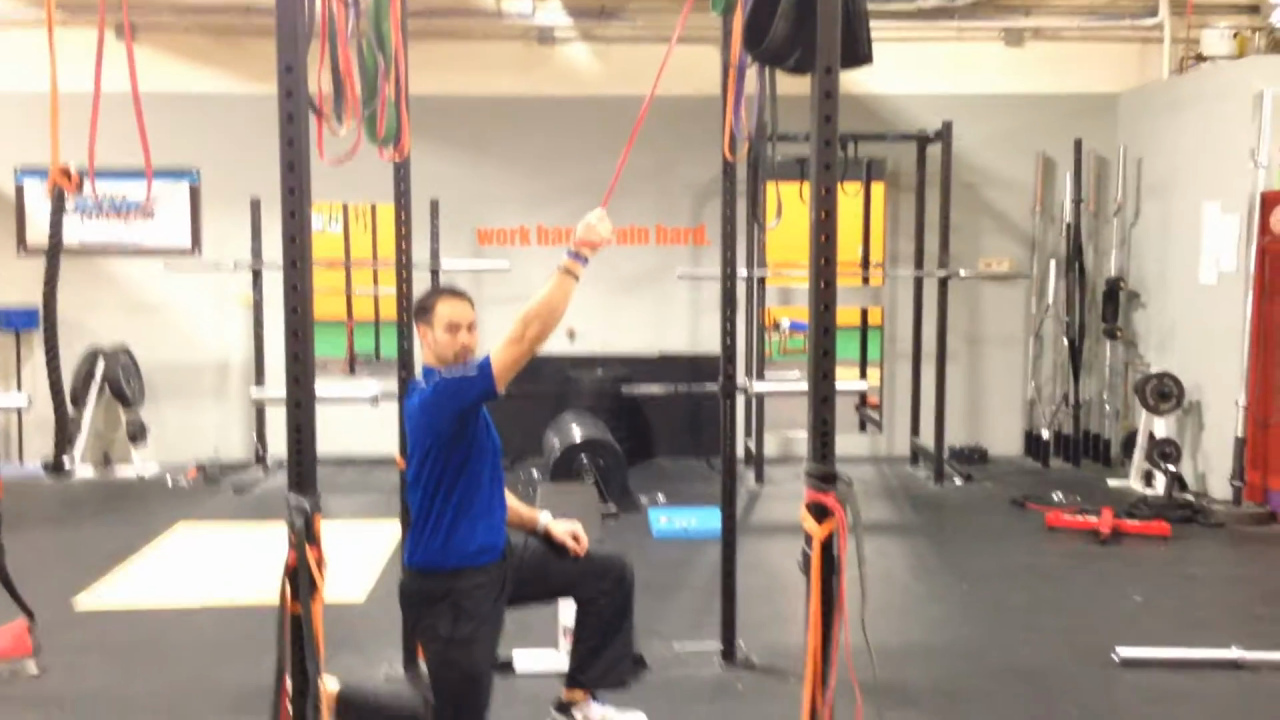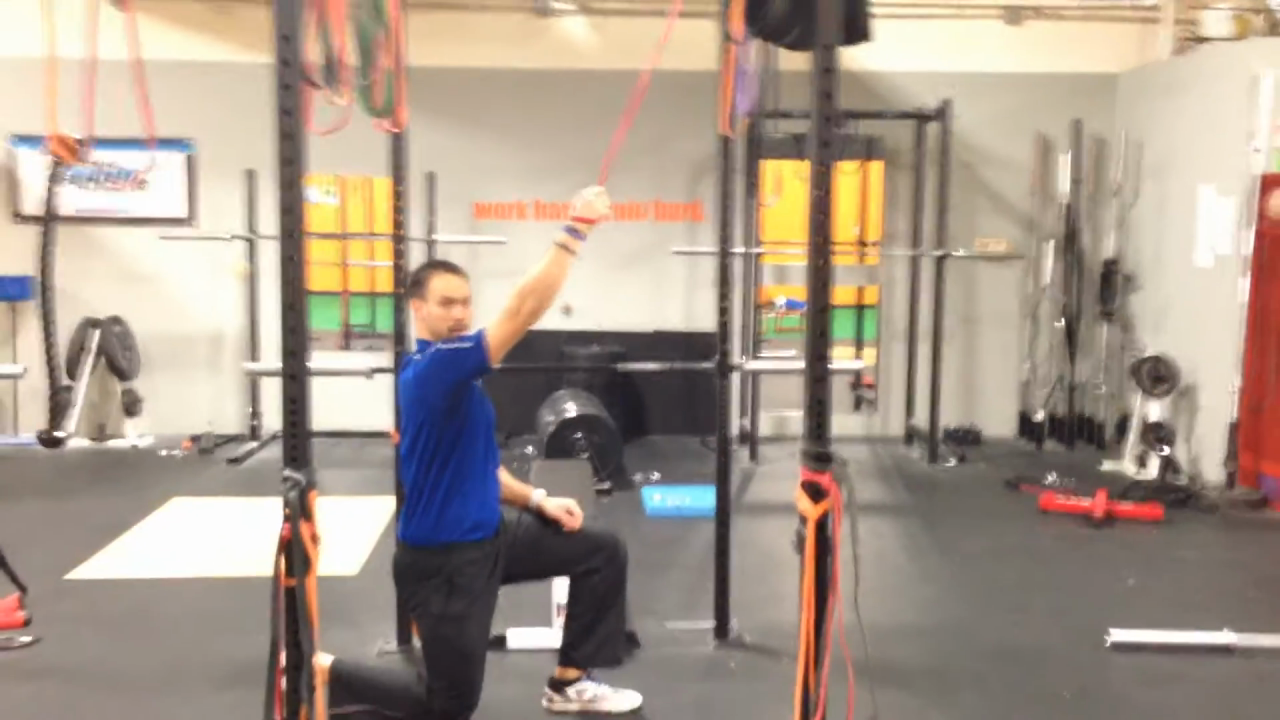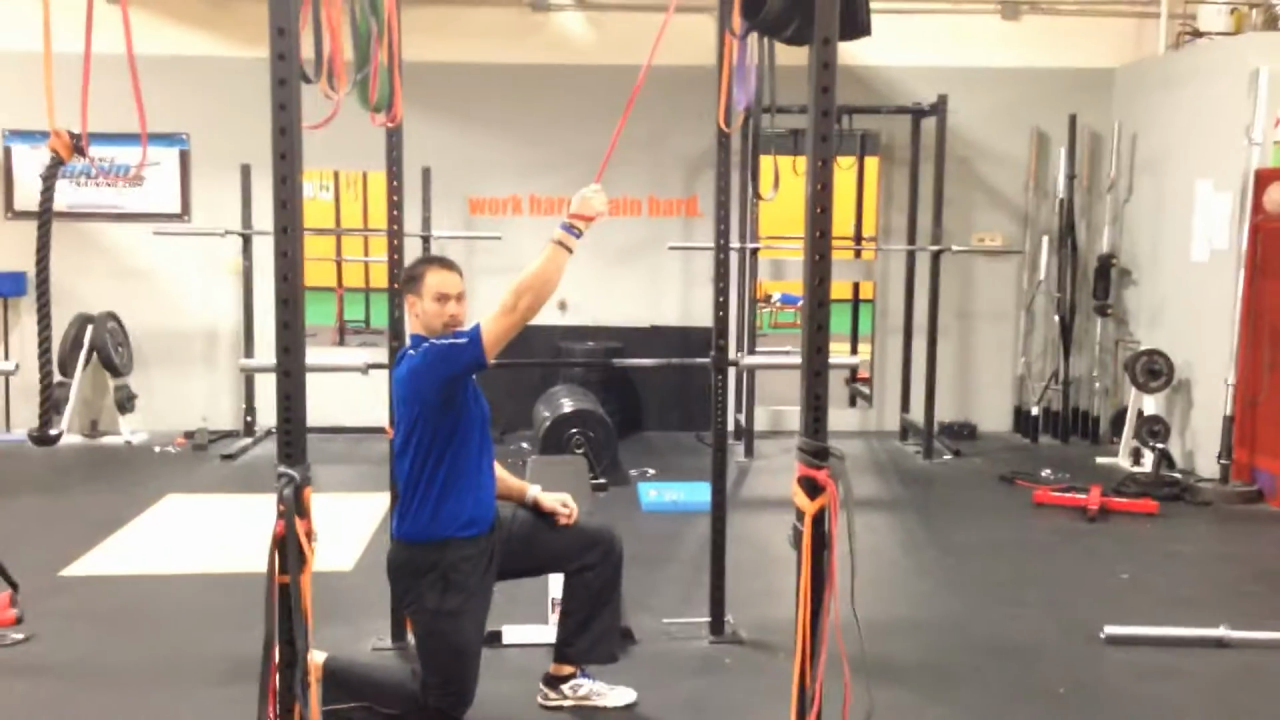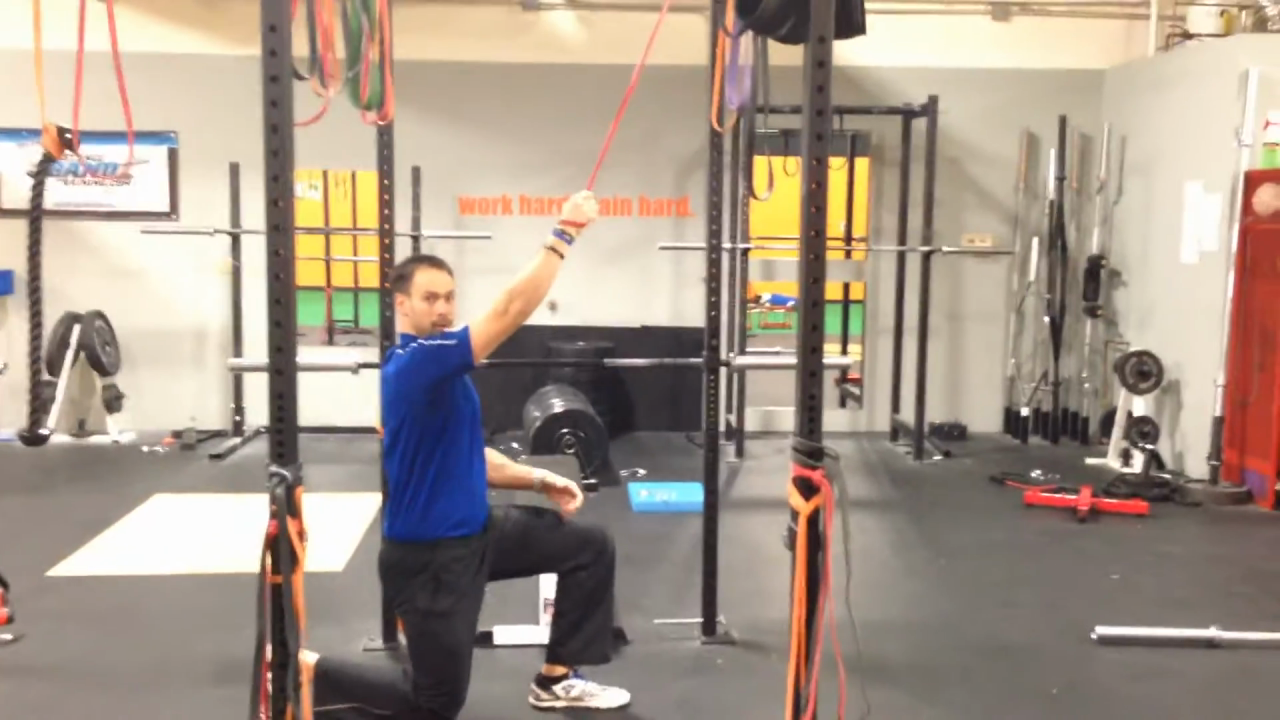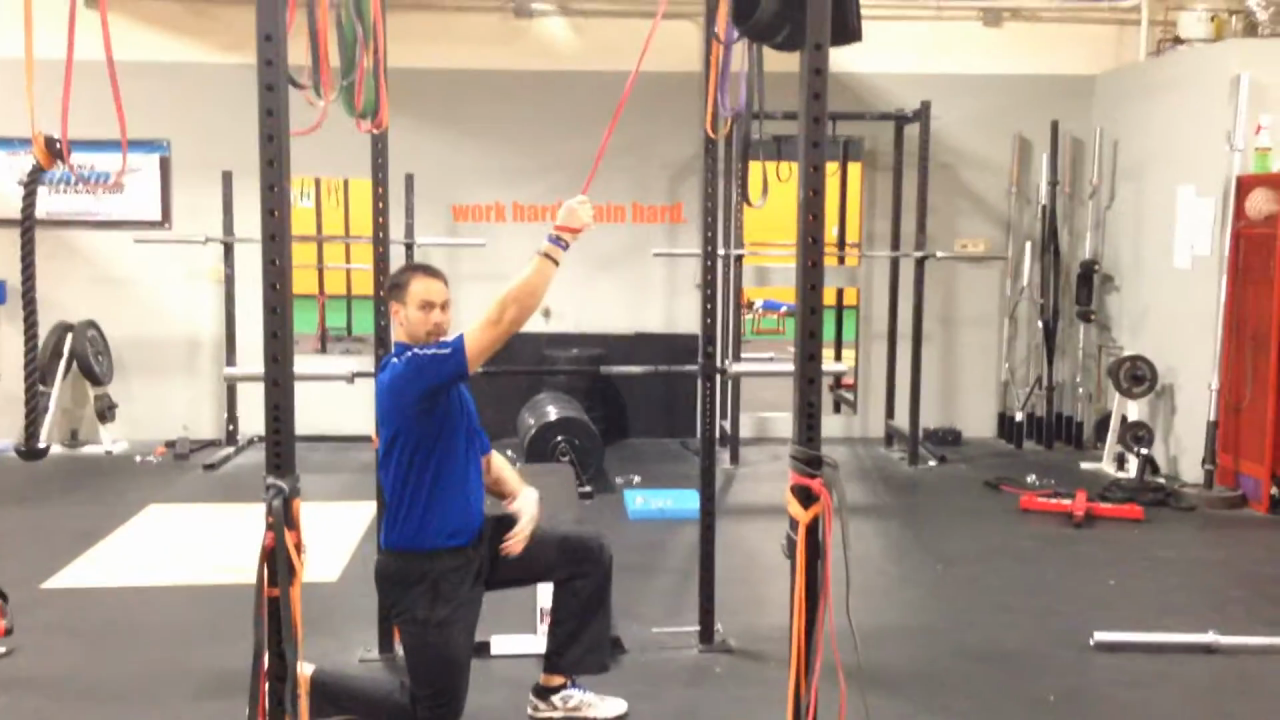
dt=0.2s
person 1, frame 1
left shoulder: (459, 401)
right shoulder: (437, 396)
right elbow: (525, 338)
left wrist: (542, 522)
right wrist: (578, 254)
left hip: (492, 559)
right hip: (448, 582)
left knee: (608, 574)
person 1, frame 2
left shoulder: (453, 374)
right shoulder: (434, 371)
right elbow: (520, 313)
left wrist: (537, 501)
right wrist: (574, 230)
left hip: (486, 536)
right hip: (443, 558)
left knee: (603, 552)
person 1, frame 3
left shoulder: (449, 371)
right shoulder: (426, 365)
right elbow: (517, 308)
left wrist: (533, 495)
right wrist: (572, 226)
left hip: (481, 531)
right hip: (435, 555)
left knee: (597, 547)
right ankle: (310, 669)
person 1, frame 4
left shoulder: (442, 370)
right shoulder: (414, 365)
right elbow: (507, 315)
left wrist: (542, 479)
right wrist: (565, 231)
left hip: (467, 528)
right hip: (424, 549)
left knee: (589, 548)
left ankle: (558, 676)
right ankle: (304, 669)
person 1, frame 5
left shoulder: (444, 381)
right shoulder: (407, 375)
left elbow: (483, 455)
right elbow: (504, 320)
left wrist: (523, 495)
right wrist: (560, 239)
left hip: (473, 540)
right hip: (424, 565)
left knee: (586, 555)
